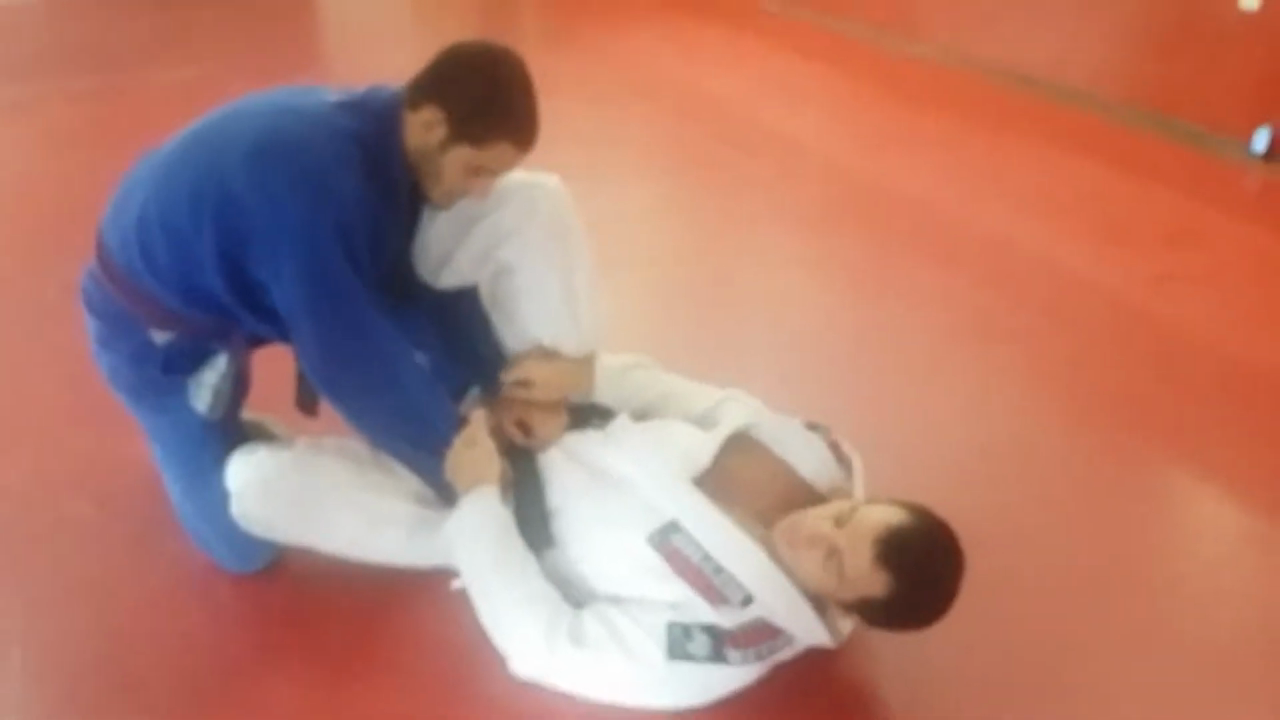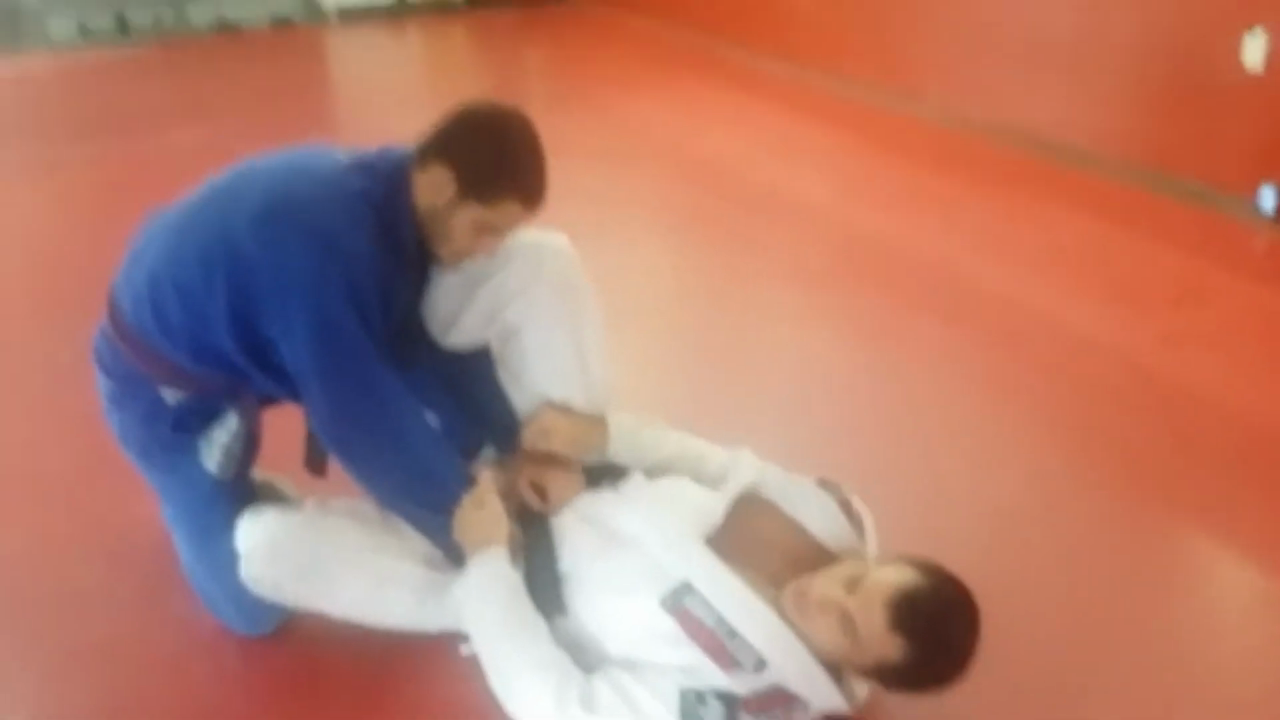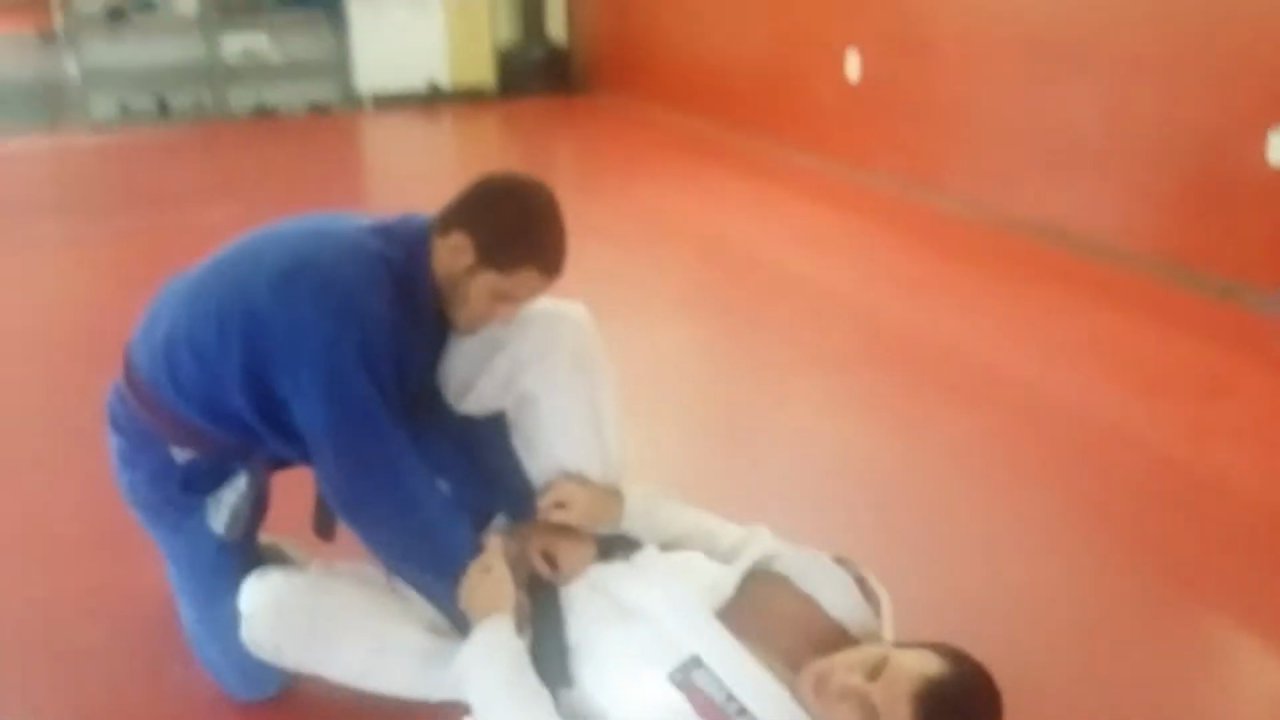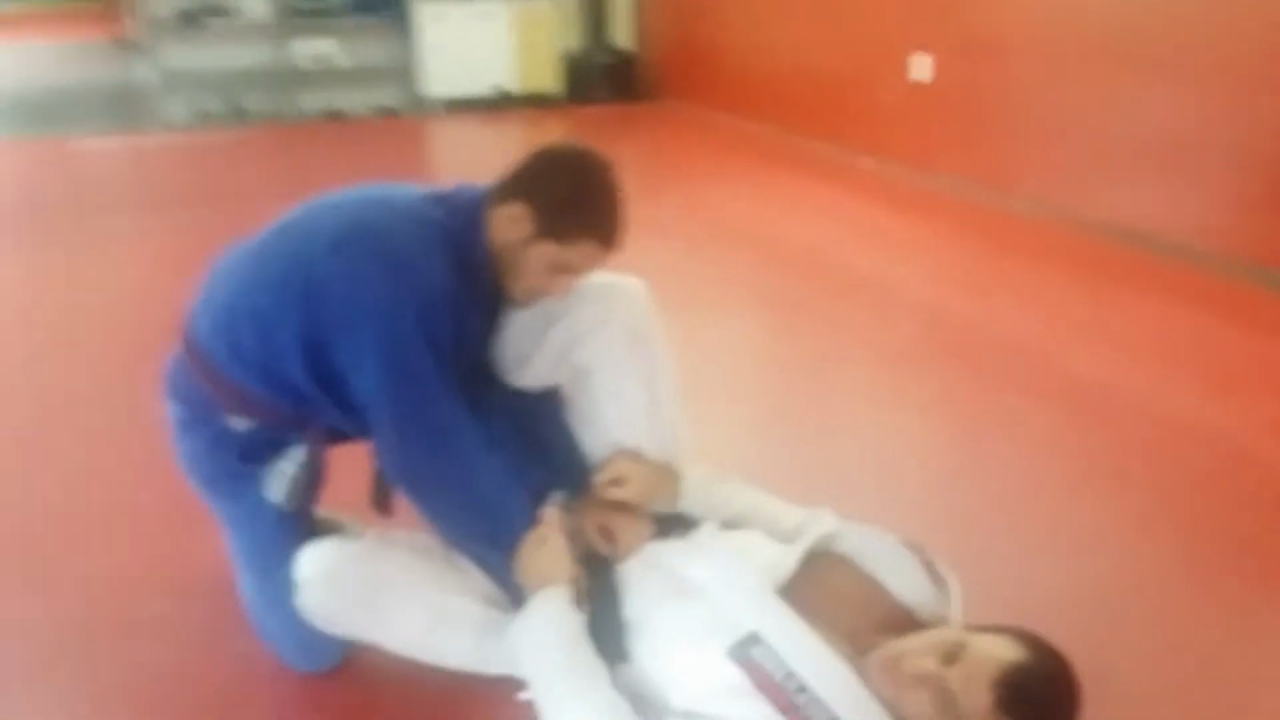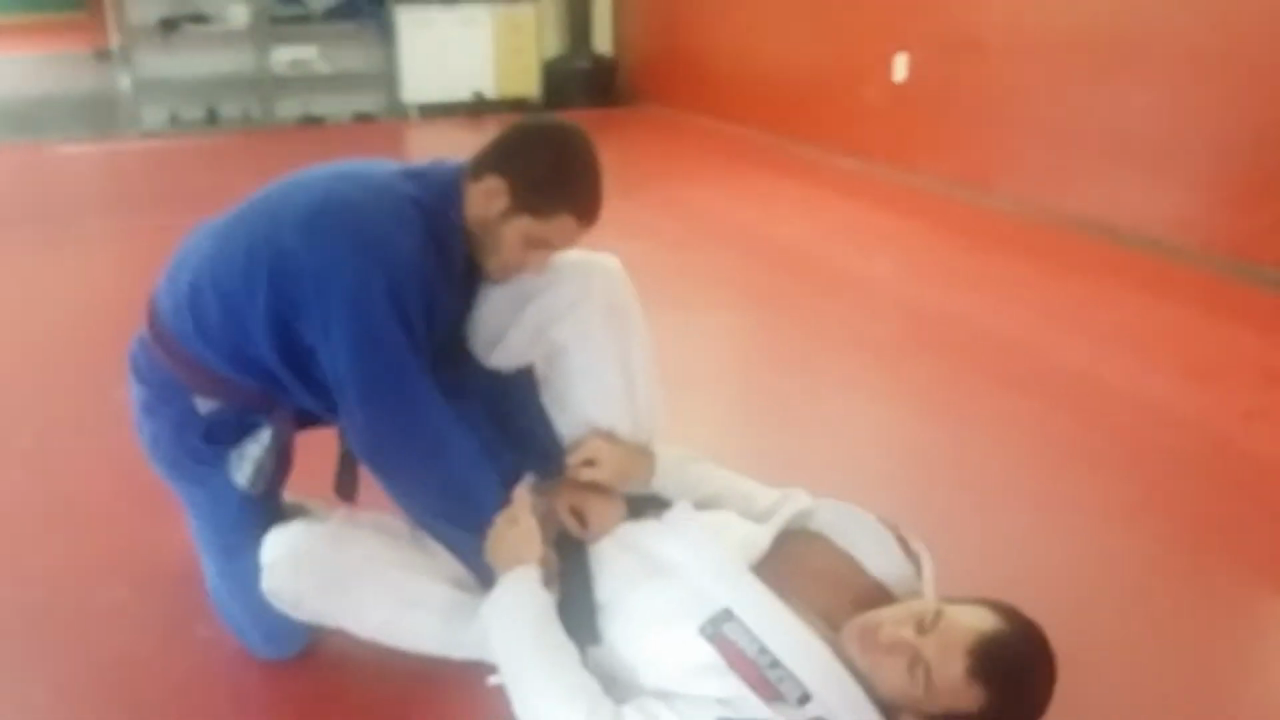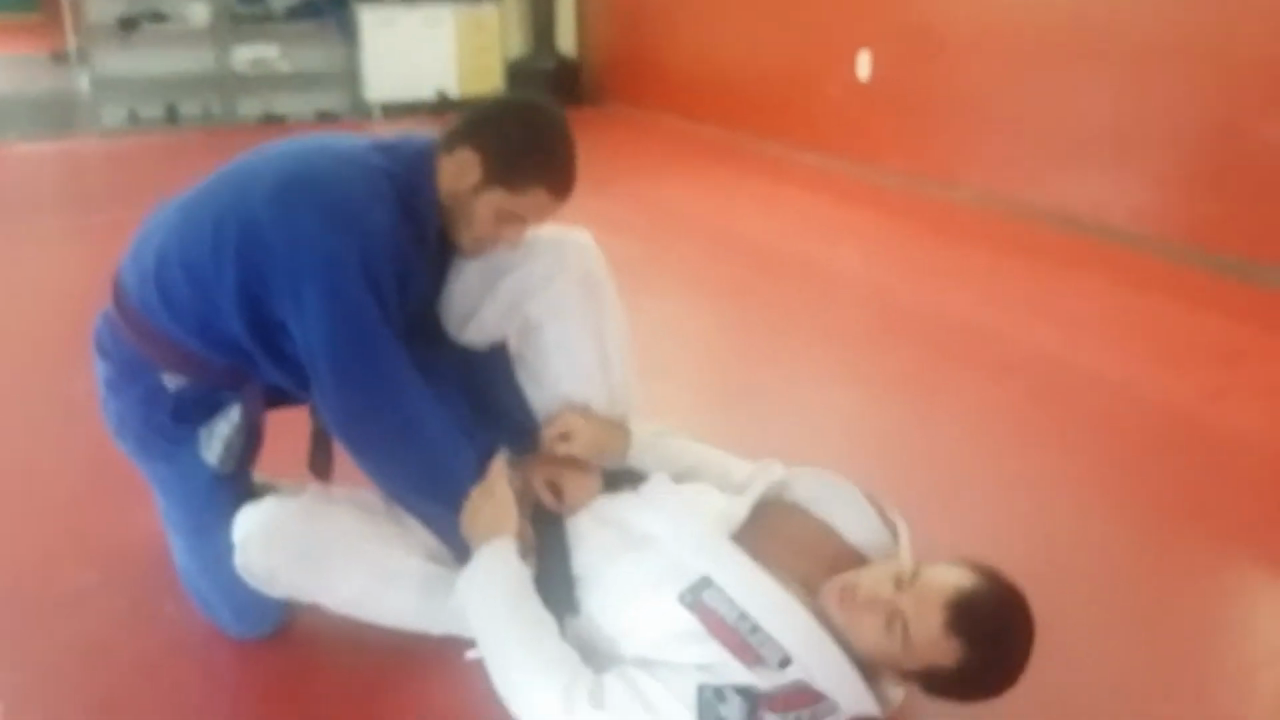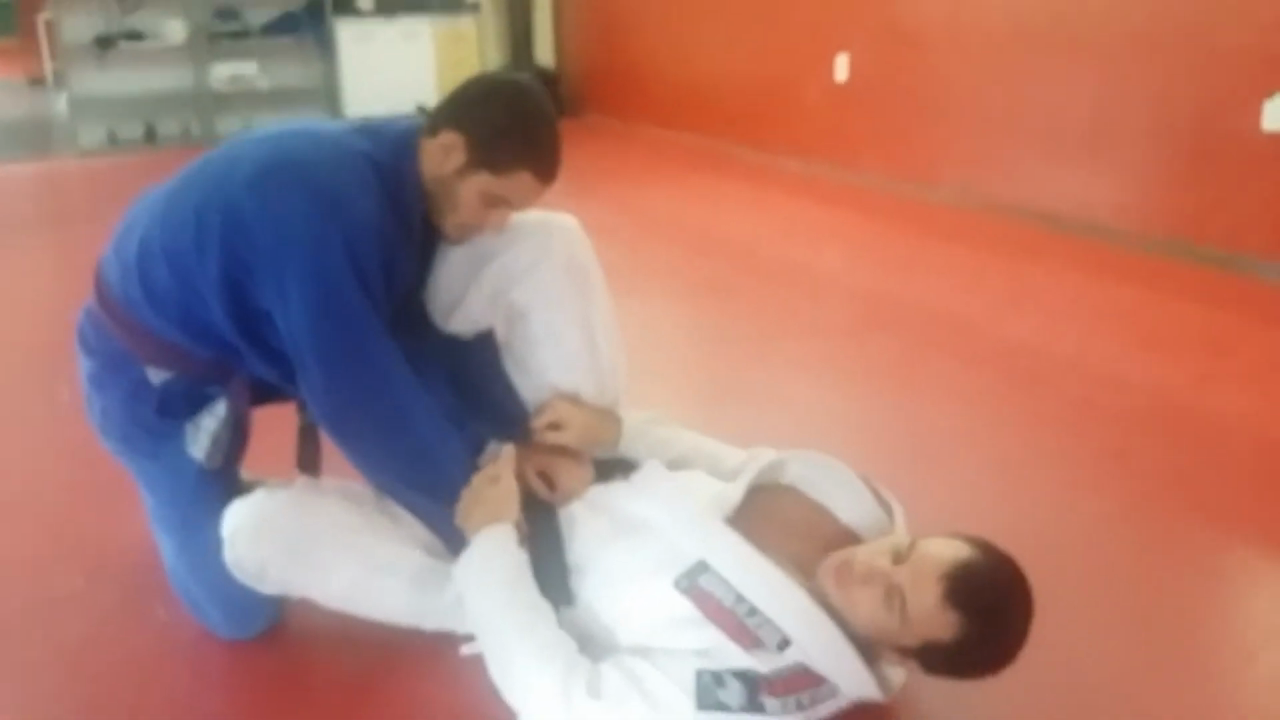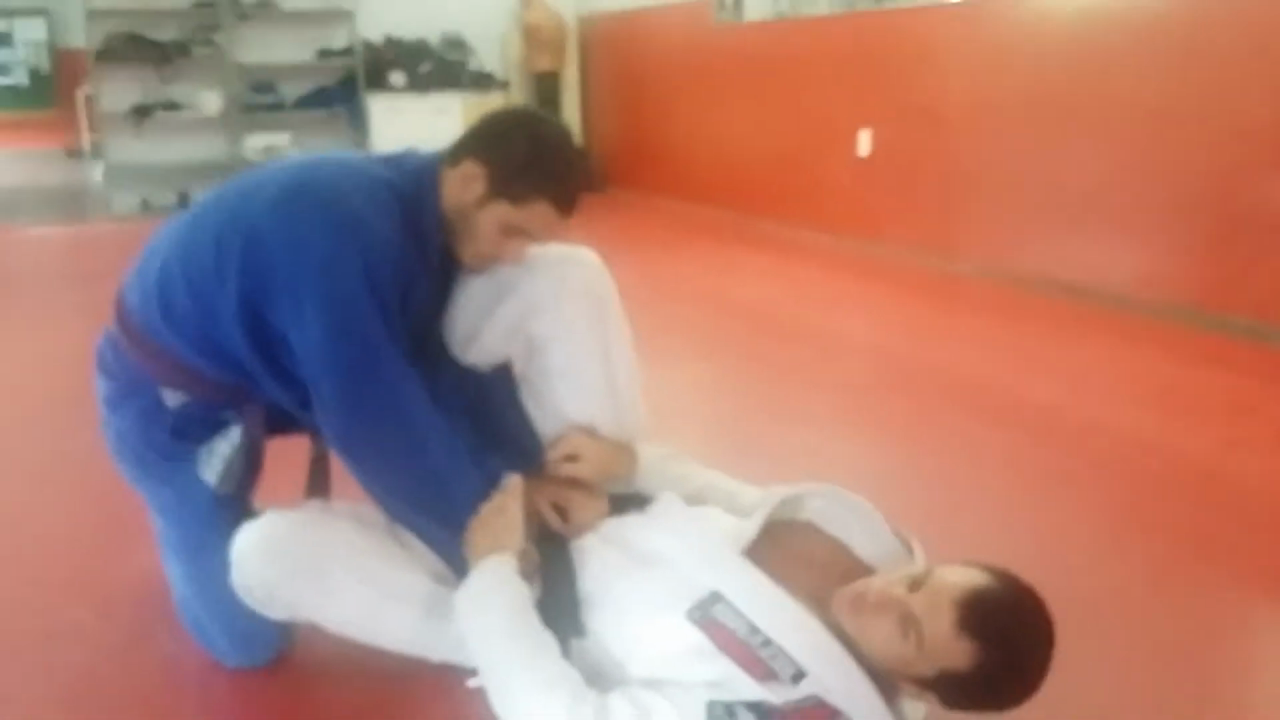
dt=0.2s
person 1, frame 1
left shoulder: (722, 649)
right shoulder: (818, 462)
left elbow: (547, 647)
right elbow: (718, 410)
left wrist: (478, 501)
right wrist: (587, 374)
left hip: (510, 517)
left knee: (255, 483)
left ankle: (255, 441)
person 1, frame 2
right shoulder: (832, 518)
right elbow: (728, 468)
left wrist: (486, 561)
right wrist: (604, 432)
left hip: (520, 580)
right hip: (577, 472)
left knee: (264, 543)
person 1, frame 3
right shoulder: (848, 601)
right elbow: (744, 550)
left wrist: (490, 634)
right wrist: (620, 509)
right hip: (609, 563)
left knee: (267, 608)
right knee: (553, 328)
person 1, frame 4
right shoulder: (912, 583)
right elbow: (799, 530)
left wrist: (548, 602)
right wrist: (673, 486)
left hip: (584, 634)
right hip: (639, 521)
left knee: (325, 576)
person 1, frame 5
right shoulder: (887, 558)
right elbow: (770, 509)
left wrist: (516, 582)
right wrist: (646, 466)
left hip: (551, 607)
right hip: (619, 510)
left knee: (291, 560)
person 1, frame 6
right shoulder: (862, 526)
left wrist: (493, 554)
right wrist: (621, 443)
left hip: (529, 581)
right hip: (591, 486)
left knee: (264, 536)
person 1, frame 7
right shoulder: (854, 504)
left wrist: (490, 542)
right wrist: (613, 429)
left hip: (522, 568)
right hip: (583, 476)
left knee: (254, 529)
person 1, frame 8
right shoulder: (866, 539)
left wrist: (491, 572)
right wrist: (631, 464)
left hip: (532, 604)
right hip: (601, 514)
left knee: (264, 555)
person 2, frame 1
left shoulder: (377, 135)
right shoulder: (310, 181)
left elbow: (417, 283)
right elbow: (353, 357)
left wrist: (497, 378)
left hip: (237, 281)
right hip: (157, 319)
right knee: (245, 544)
right ankle: (190, 433)
person 2, frame 2
left shoulder: (386, 195)
right shoulder: (322, 240)
left elbow: (425, 345)
right elbow: (365, 416)
left wrist: (513, 443)
left hip: (246, 339)
right hip: (169, 377)
right knee: (254, 606)
person 2, frame 3
left shoulder: (406, 263)
right shoulder: (340, 302)
left elbow: (440, 413)
right elbow: (375, 481)
left wrist: (524, 515)
left hip: (262, 404)
right hip: (179, 437)
right knee: (254, 672)
right ankle: (206, 556)
person 2, frame 4
left shoulder: (467, 237)
right shoulder: (397, 269)
left elbow: (500, 385)
right elbow: (432, 452)
left wrist: (579, 491)
left hip: (327, 376)
right hip: (238, 409)
right knee: (314, 642)
right ankle: (268, 529)
person 2, frame 5
left shoulder: (443, 214)
right shoulder: (370, 246)
left elbow: (475, 366)
right elbow: (402, 432)
left wrist: (555, 474)
left hip: (292, 362)
right hip: (202, 390)
right knee: (278, 630)
right ankle: (232, 510)
person 2, frame 6
left shoulder: (410, 189)
right shoulder: (344, 219)
left elbow: (447, 344)
right elbow: (374, 407)
left wrist: (528, 449)
left hip: (262, 338)
right hip: (169, 368)
right knee: (250, 610)
right ankle: (195, 493)
person 2, frame 7
left shoulder: (397, 174)
right shoulder: (325, 204)
left elbow: (435, 333)
right elbow: (360, 395)
left wrist: (518, 439)
left hip: (244, 330)
right hip: (153, 364)
right knee: (240, 610)
right ankle: (185, 489)
person 2, frame 8
left shoulder: (418, 211)
right shoulder: (348, 231)
left elbow: (452, 369)
right elbow: (375, 422)
left wrist: (531, 472)
left hip: (265, 361)
right hip: (170, 388)
right knee: (247, 640)
right ankle: (200, 526)
